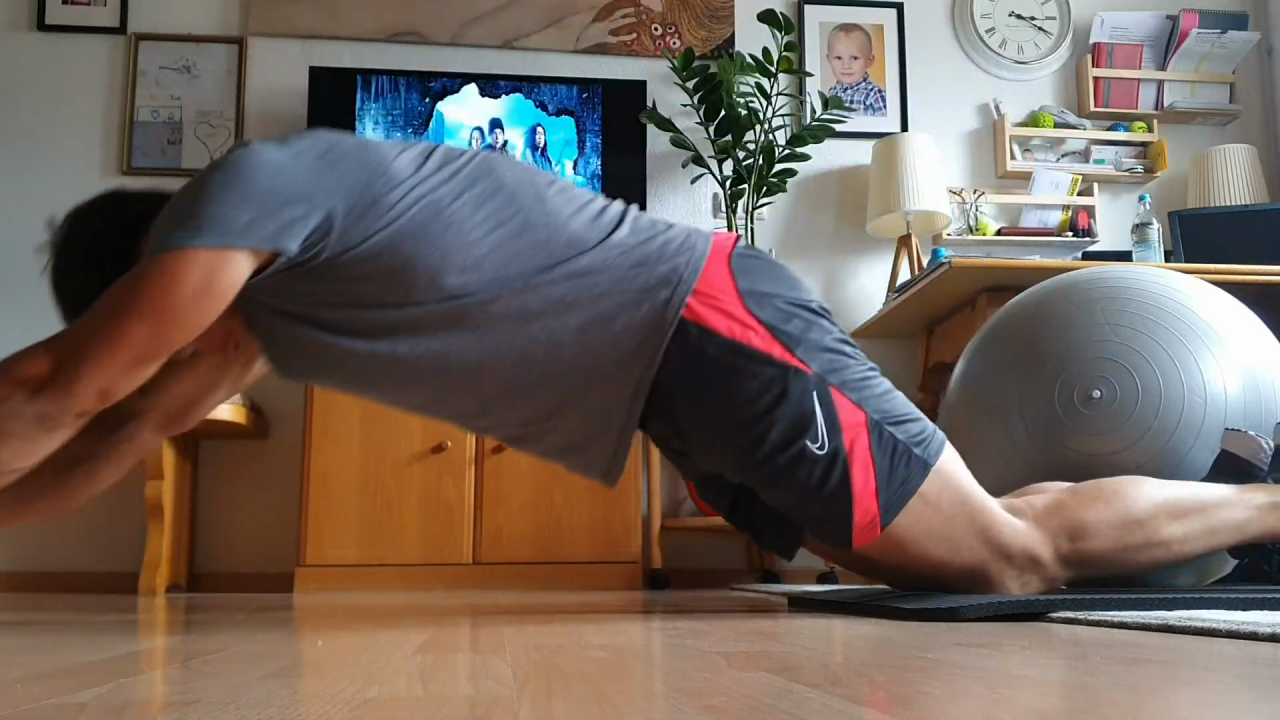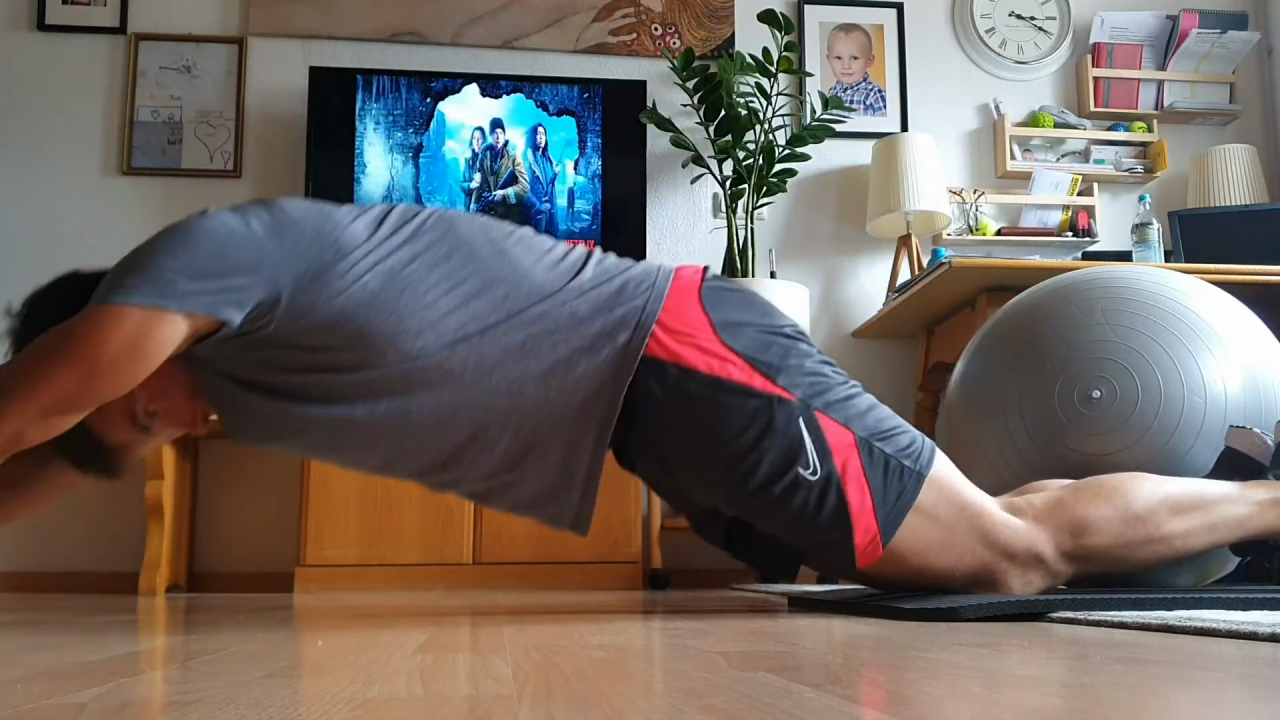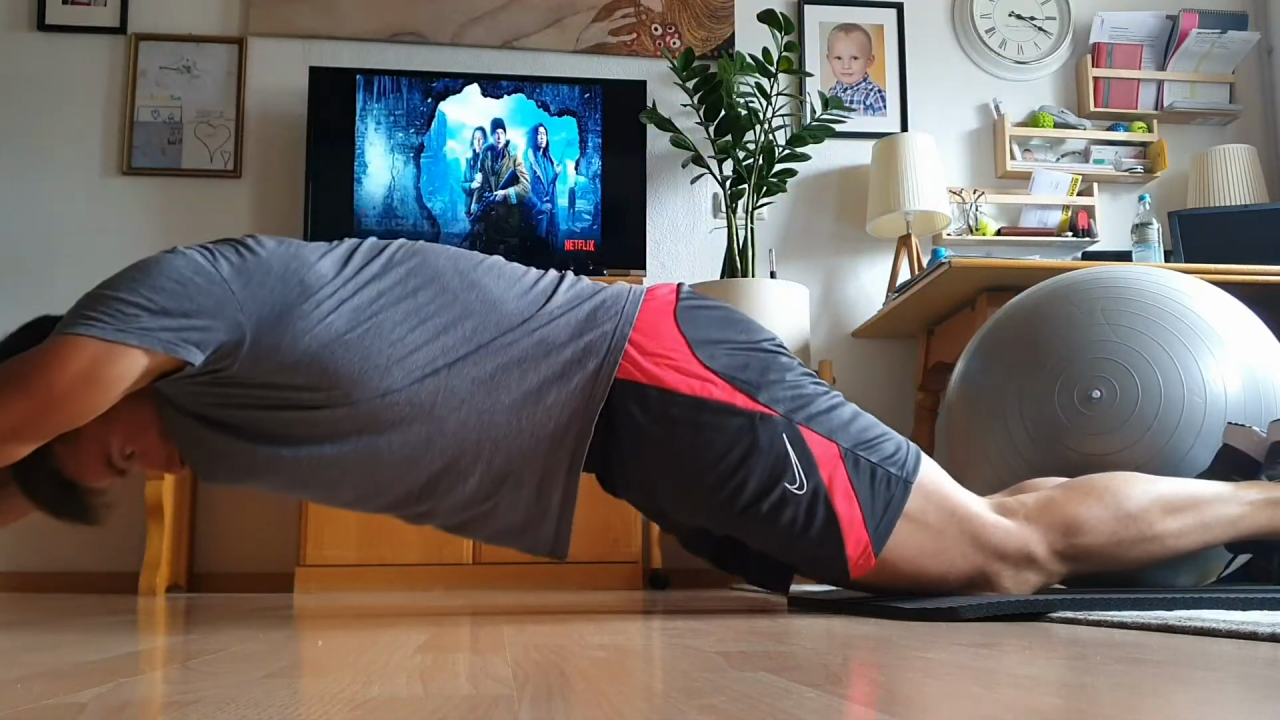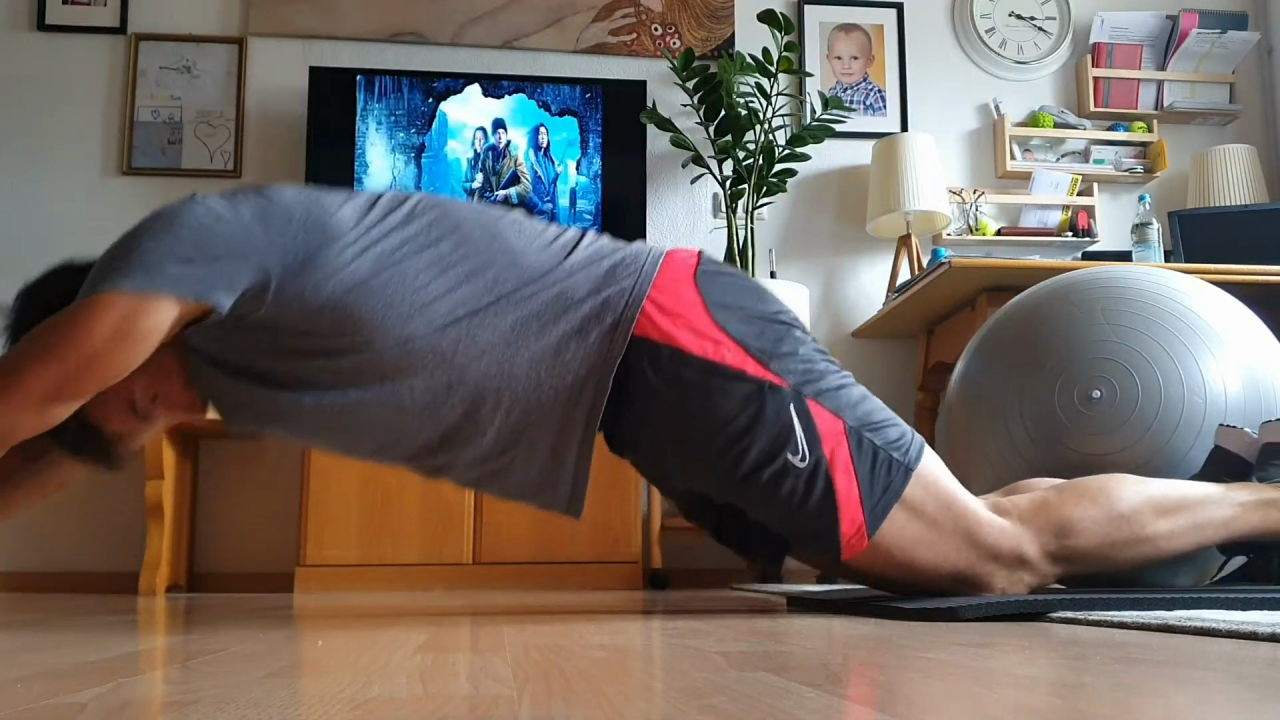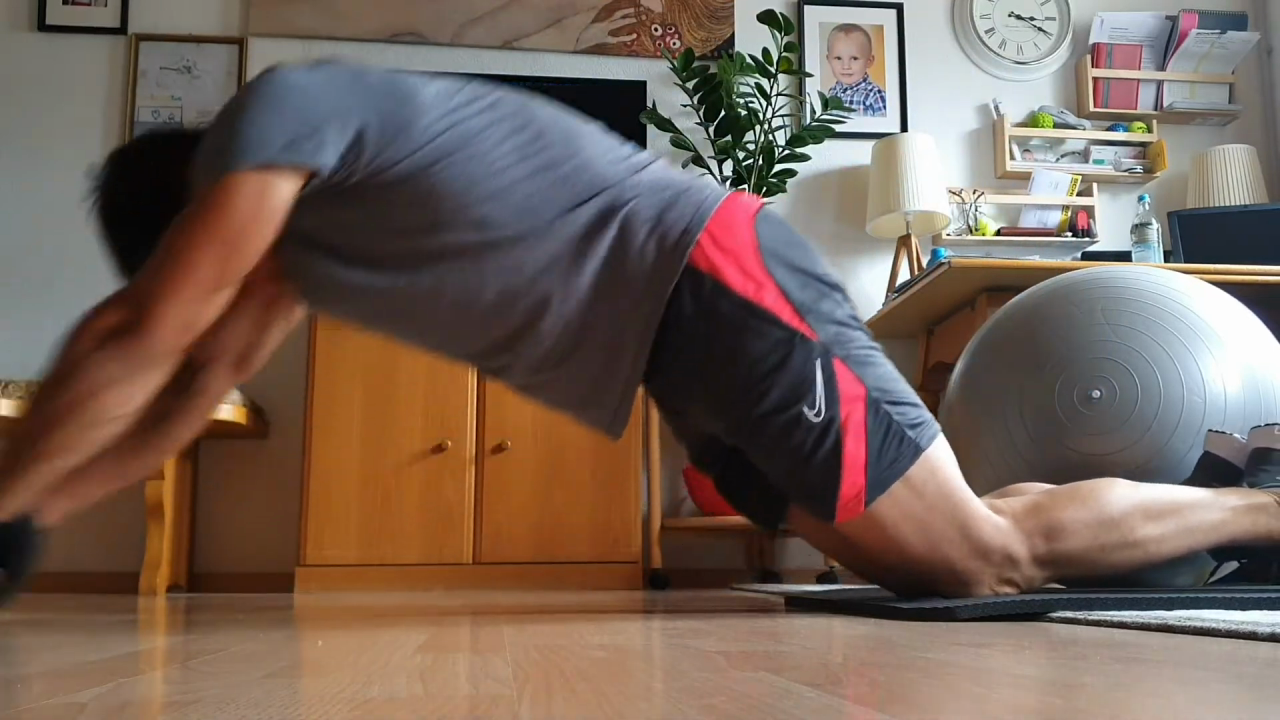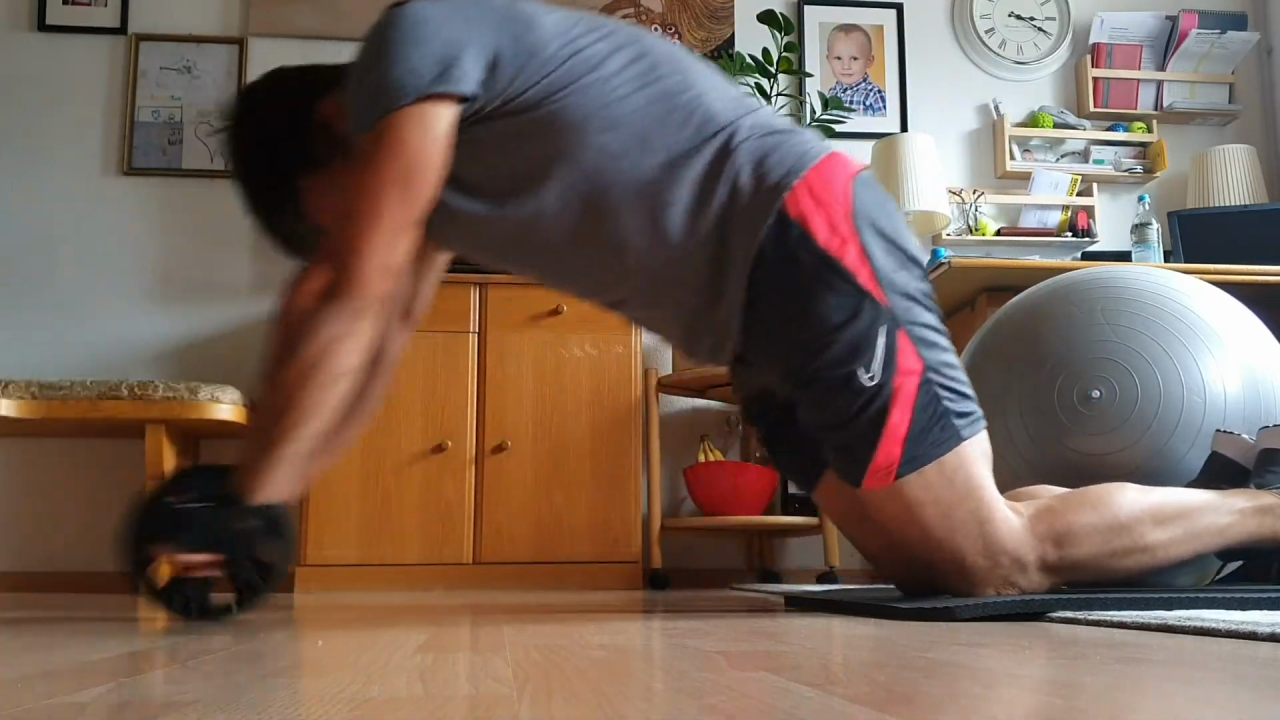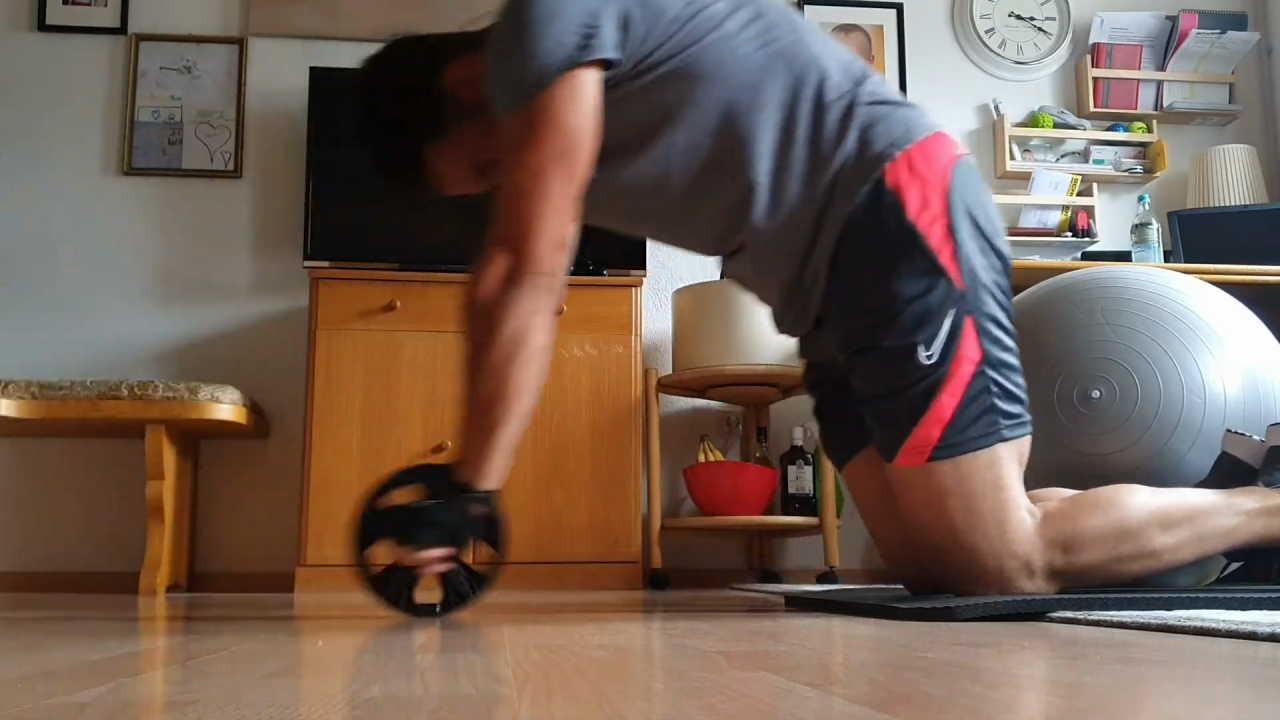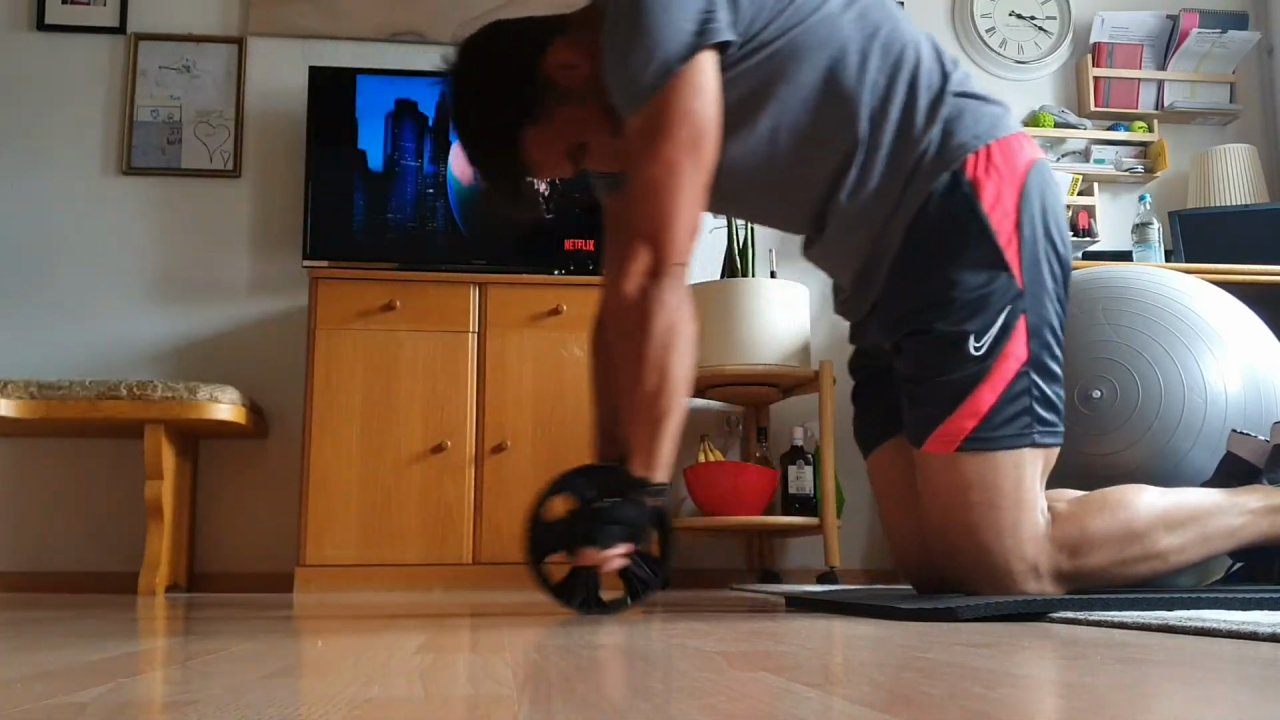
dt=0.3s
person 1, frame 1
left shoulder: (258, 184)
right shoulder: (267, 291)
right elbow: (131, 422)
left hip: (710, 327)
right hip: (691, 367)
left knee: (1014, 552)
right knee: (991, 547)
person 1, frame 2
left shoulder: (208, 256)
right shoulder: (228, 346)
left hip: (683, 360)
right hip: (667, 391)
left knee: (1016, 551)
right knee: (996, 546)
person 1, frame 3
left shoulder: (176, 294)
right shoulder: (201, 380)
left hip: (660, 378)
right hip: (649, 414)
left knee: (1011, 551)
right knee: (992, 544)
person 1, frame 4
left shoulder: (198, 242)
right shoulder: (218, 341)
left hip: (671, 341)
right hip: (653, 383)
left knee: (1002, 551)
right knee: (984, 543)
person 1, frame 5
left shoulder: (275, 115)
right shoulder: (301, 224)
left elbow: (142, 332)
right elbow: (195, 389)
left hip: (727, 286)
right hip: (694, 340)
left knee: (987, 552)
right knee: (934, 555)
person 1, frame 6
right shoulder: (433, 160)
left elbow: (341, 299)
right elbow: (375, 343)
left wrist: (247, 499)
right wrist: (264, 495)
left hip: (810, 240)
right hip: (768, 305)
left knee: (1001, 561)
right knee: (921, 565)
person 1, frame 7
right shoulder: (546, 109)
left elbow: (515, 284)
right elbow: (527, 307)
left wrist: (472, 498)
right wrist: (477, 499)
left hip: (903, 209)
right hip: (831, 273)
left knee: (999, 567)
right knee: (929, 561)
person 1, frame 8
right shoulder: (627, 117)
left elbow: (655, 277)
right elbow: (628, 304)
left wrist: (641, 493)
left hip: (972, 200)
right hip: (890, 261)
left knee: (1006, 567)
right knee: (933, 564)
